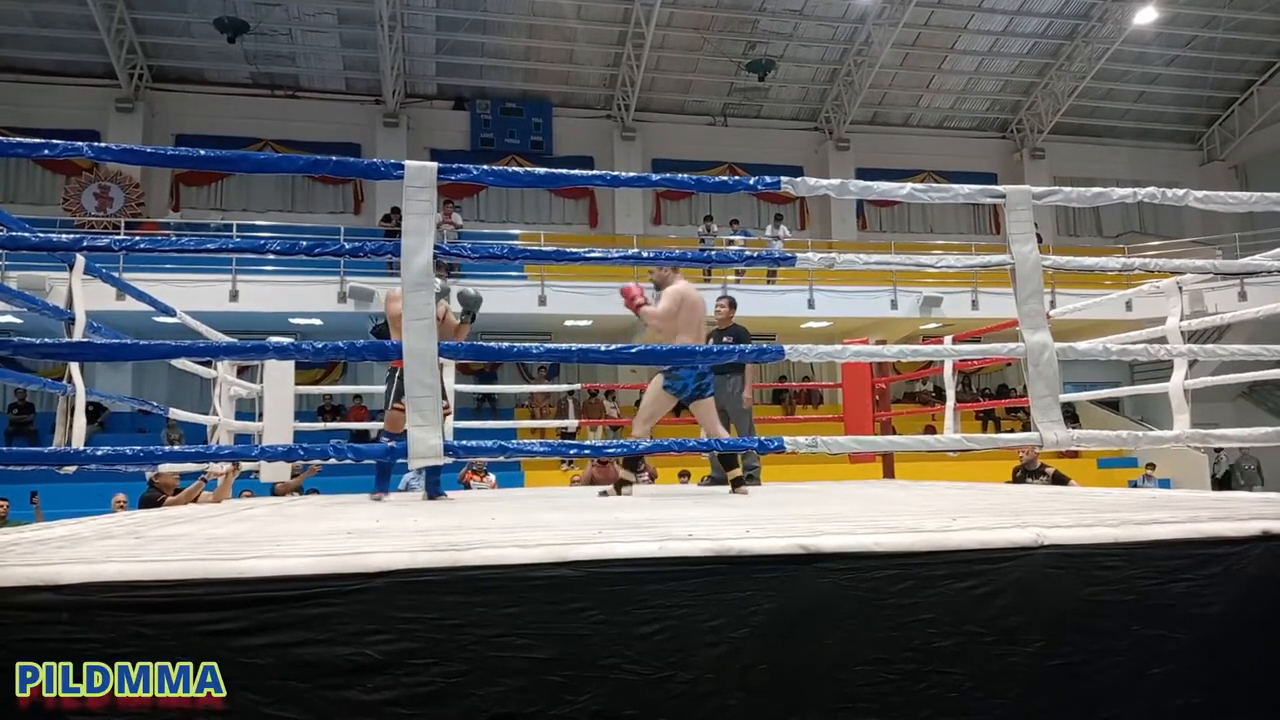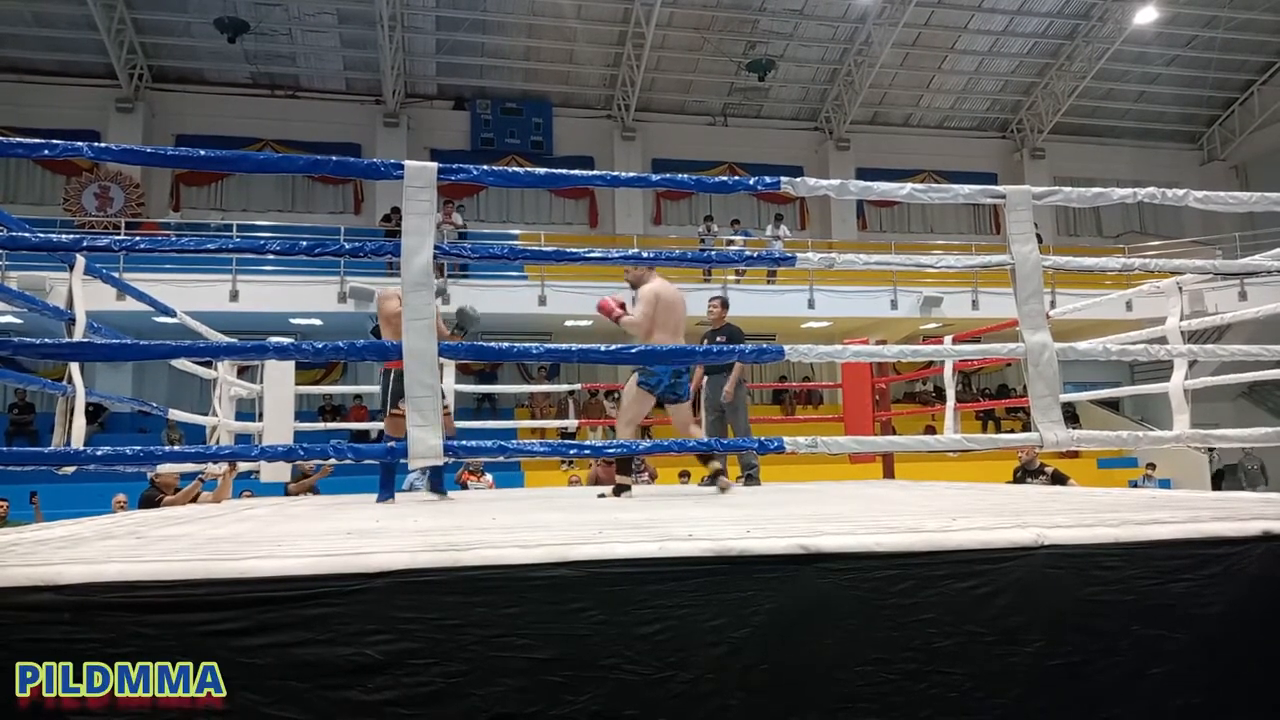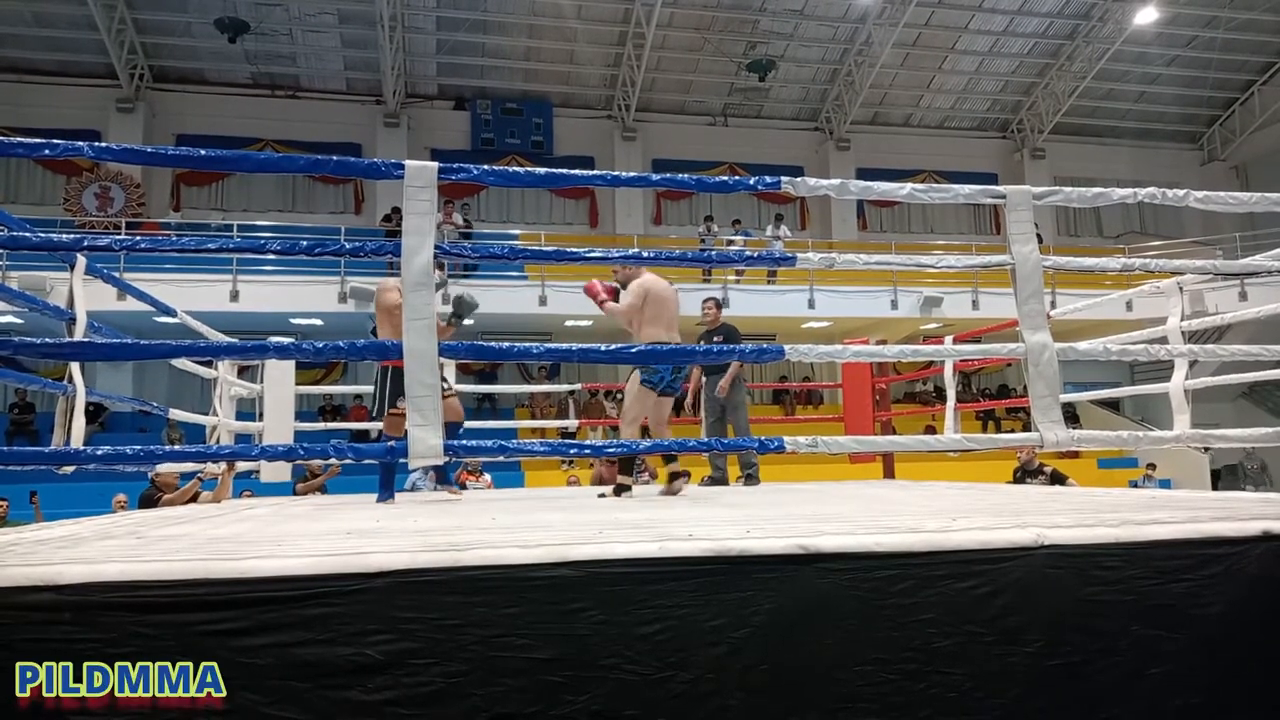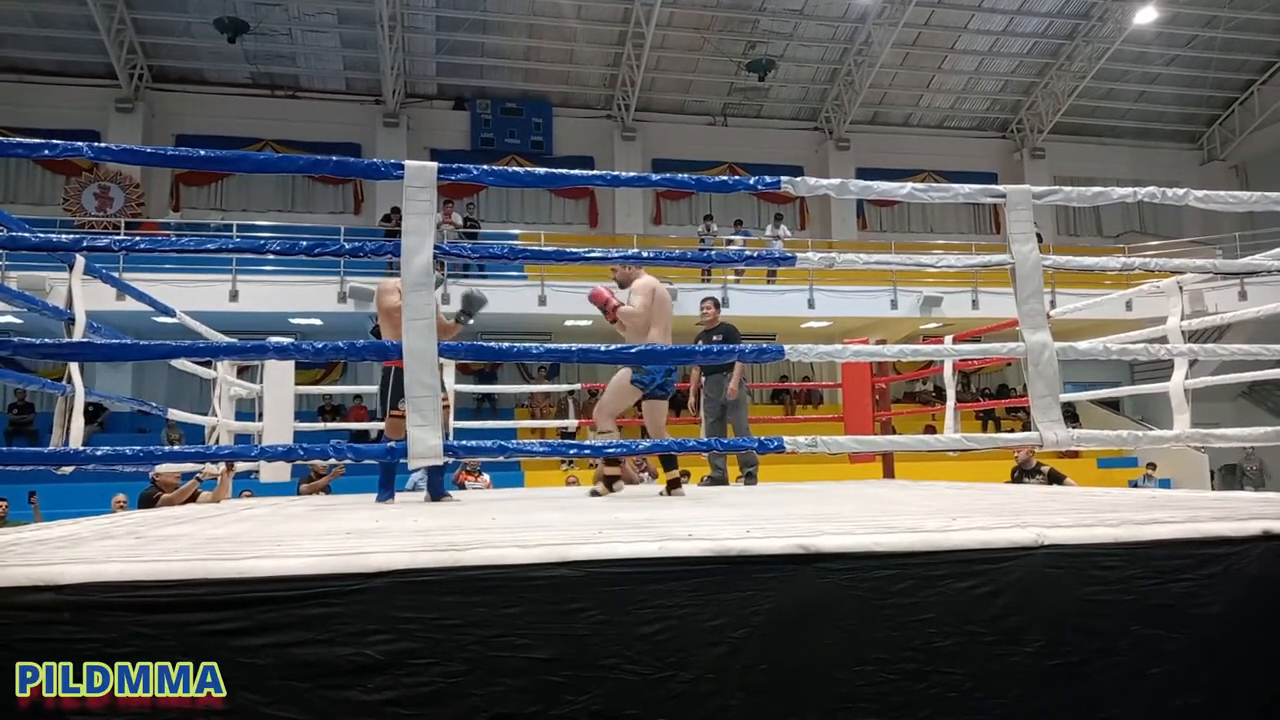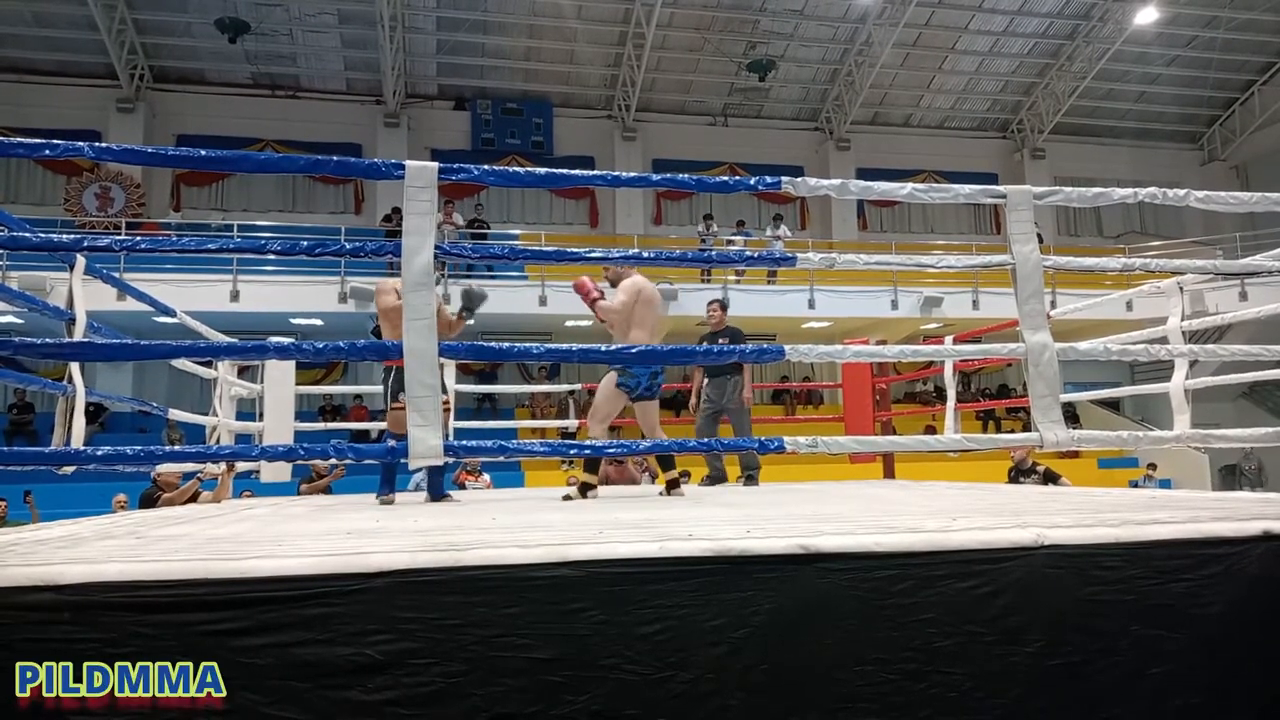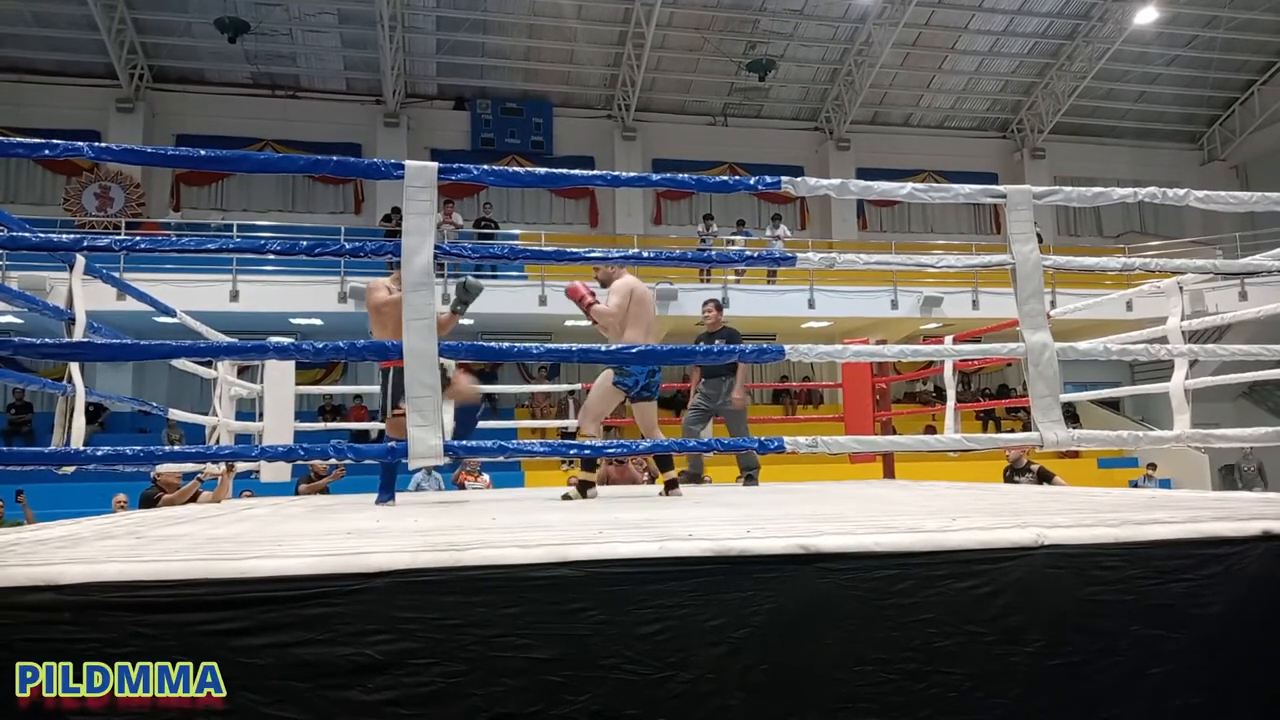
dt=0.2s
person 1, frame 1
left shoulder: (674, 291)
right shoulder: (692, 293)
left elbow: (657, 319)
left wrist: (637, 301)
right wrist: (642, 309)
left hip: (680, 365)
right hip: (699, 366)
left knee: (642, 422)
right knee: (713, 426)
left ankle: (624, 483)
right ankle: (738, 481)
person 1, frame 2
left shoulder: (648, 290)
right shoulder: (673, 292)
left elbow: (639, 326)
left wrist: (615, 314)
right wrist: (623, 314)
left hip: (656, 363)
right hip: (679, 364)
left knee: (625, 424)
right knee: (687, 426)
left ankle: (622, 486)
right ankle: (719, 473)
person 1, frame 3
left shoulder: (640, 284)
right shoulder: (666, 286)
left elbow: (621, 314)
left wrist: (600, 297)
right wrist: (613, 301)
left knee: (629, 422)
right knee: (658, 424)
left ankle: (623, 486)
right ankle: (675, 477)
person 1, frame 4
left shoulder: (642, 284)
right shoulder: (656, 289)
left elbow: (637, 318)
left wrist: (611, 304)
right wrist: (611, 313)
right hip: (665, 362)
left knee: (603, 413)
right knee: (657, 428)
left ankle: (612, 477)
right ankle: (674, 484)
person 1, frame 5
left shoulder: (631, 284)
right shoulder: (650, 290)
left elbow: (614, 312)
left wrist: (591, 295)
right wrist: (598, 308)
left hip: (633, 362)
right hip: (652, 364)
left knee: (597, 420)
right knee: (652, 428)
left ankle: (588, 486)
right ankle: (673, 483)
person 1, frame 6
left shoulder: (622, 284)
right shoulder: (641, 289)
left elbow: (611, 316)
left wrist: (586, 300)
right wrist: (592, 311)
left hip: (629, 361)
right hip: (649, 363)
left knee: (589, 417)
right knee: (650, 428)
left ankle: (586, 484)
right ankle: (672, 484)
person 2, frame 1
left shoulder: (441, 304)
right shoulder: (397, 295)
left elbow: (458, 336)
right elbow: (398, 319)
left wrist: (468, 315)
left hip: (431, 372)
right hip: (403, 370)
right knee: (393, 424)
left ankle: (433, 489)
right ankle: (381, 487)
person 2, frame 2
right shoulder: (390, 295)
left elbow: (445, 340)
right elbow: (393, 317)
left wrist: (460, 329)
right hip: (397, 371)
left knee: (446, 430)
right knee: (395, 429)
left ankle: (436, 483)
right ankle: (385, 493)
person 2, frame 3
right shoulder: (389, 287)
left elbow: (438, 334)
right elbow: (395, 309)
left wrist: (456, 318)
right hip: (395, 368)
left knee: (455, 415)
right knee: (394, 429)
left ankle: (441, 471)
right ankle: (385, 492)
person 2, frame 4
right shoulder: (389, 287)
left elbow: (444, 333)
right elbow: (394, 311)
left wrist: (464, 316)
right hip: (398, 369)
left knee: (438, 429)
right knee: (395, 430)
left ankle: (436, 490)
right ankle: (385, 492)
person 2, frame 5
left shoulder: (433, 297)
right shoulder: (388, 287)
left elbow: (450, 330)
right elbow: (389, 312)
left wrist: (466, 311)
left hip: (430, 368)
right hip: (399, 367)
right knee: (398, 424)
left ankle: (436, 490)
right ankle: (386, 488)
person 2, frame 6
right shoulder: (379, 286)
left elbow: (442, 328)
right elbow: (383, 307)
left wrist: (460, 305)
right hip: (396, 368)
left knee: (470, 393)
right knee: (397, 428)
right ankle: (385, 493)
person 3, frame 1
left shoulder: (740, 332)
right shoulder: (711, 335)
left elbow: (749, 361)
left wrist: (748, 389)
left hip: (735, 383)
right hip: (715, 385)
left knee: (745, 431)
left ankle: (752, 473)
right ankle: (719, 475)
person 3, frame 2
left shoulder: (733, 331)
right shoulder: (706, 337)
left elbow: (741, 359)
right elbow: (701, 366)
left wrist: (731, 384)
right wrist: (691, 390)
left hip: (729, 383)
right hip: (710, 385)
left knee: (741, 430)
right knee: (714, 433)
left ankle: (751, 473)
person 3, frame 3
left shoulder: (729, 331)
right shoulder: (702, 338)
left elbow: (738, 358)
right elbow: (698, 368)
left wrist: (726, 379)
right wrist: (690, 394)
left hip: (731, 384)
right hip: (710, 386)
left knee: (741, 429)
right knee: (713, 433)
left ankle: (751, 473)
right ankle: (718, 475)
person 3, frame 4
left shoulder: (728, 330)
right shoulder: (700, 338)
right elbow: (696, 368)
left wrist: (734, 381)
right wrist: (692, 394)
left hip: (730, 383)
right hip: (710, 386)
left knee: (741, 428)
right knee: (713, 433)
left ankle: (750, 471)
right ankle: (718, 475)
person 3, frame 5
left shoulder: (734, 333)
right shoulder: (704, 340)
right elbow: (699, 369)
left wrist: (747, 388)
right wrist: (694, 395)
left hip: (733, 385)
right hip: (711, 388)
left knee: (742, 432)
right knee: (703, 431)
left ankle: (751, 473)
right ankle: (716, 473)
person 3, frame 6
left shoulder: (731, 334)
right shoulder: (700, 340)
left elbow: (742, 363)
right elbow: (697, 369)
left wrist: (738, 389)
right wrist: (692, 396)
left hip: (727, 386)
right hip: (706, 389)
left knee: (739, 433)
right knee: (689, 424)
left ankle: (750, 474)
right ankle: (695, 471)
